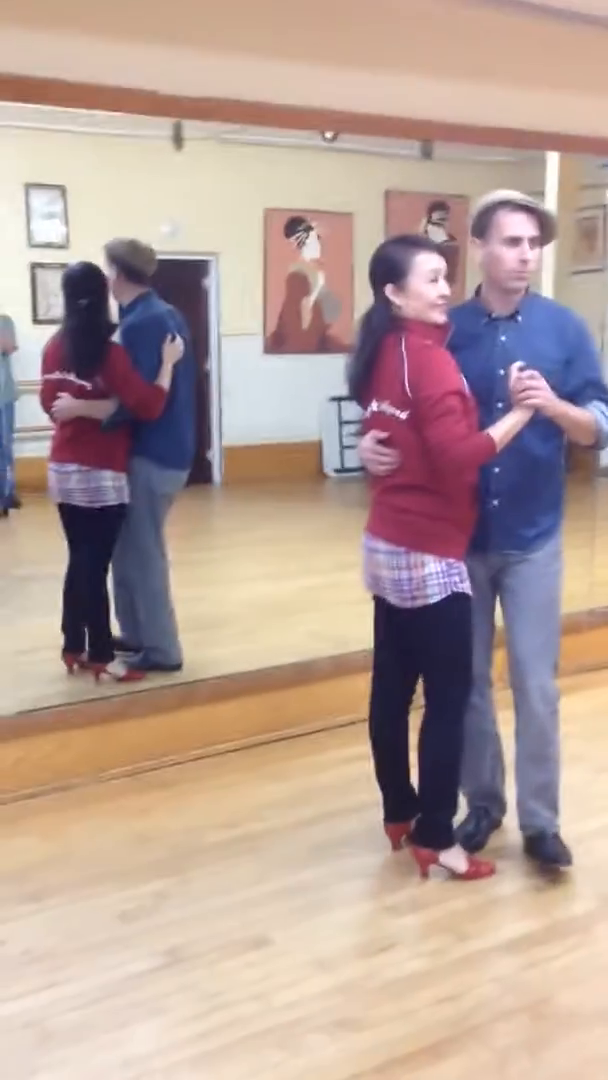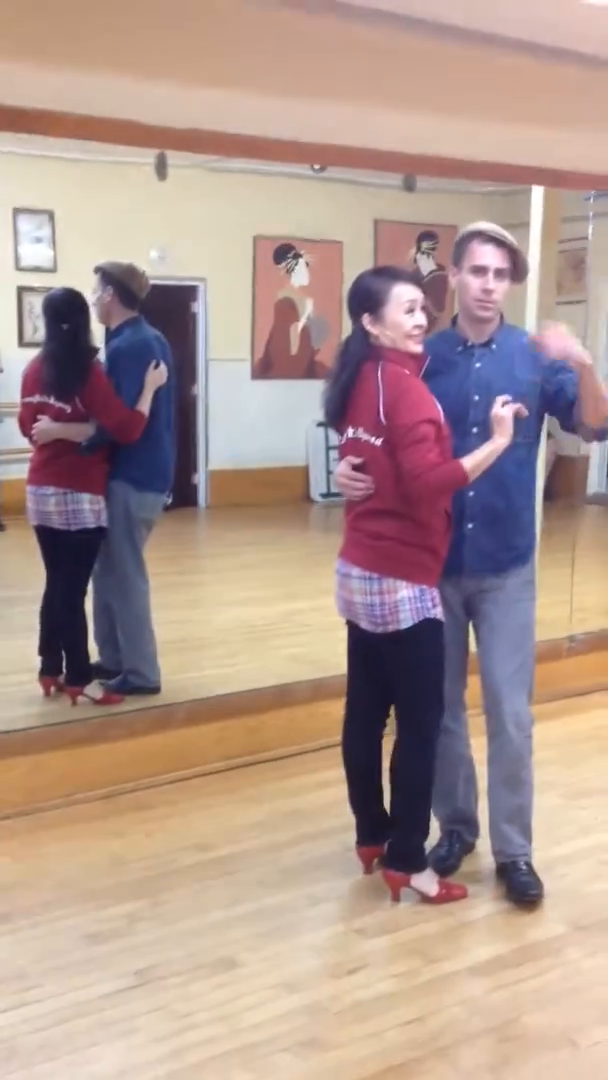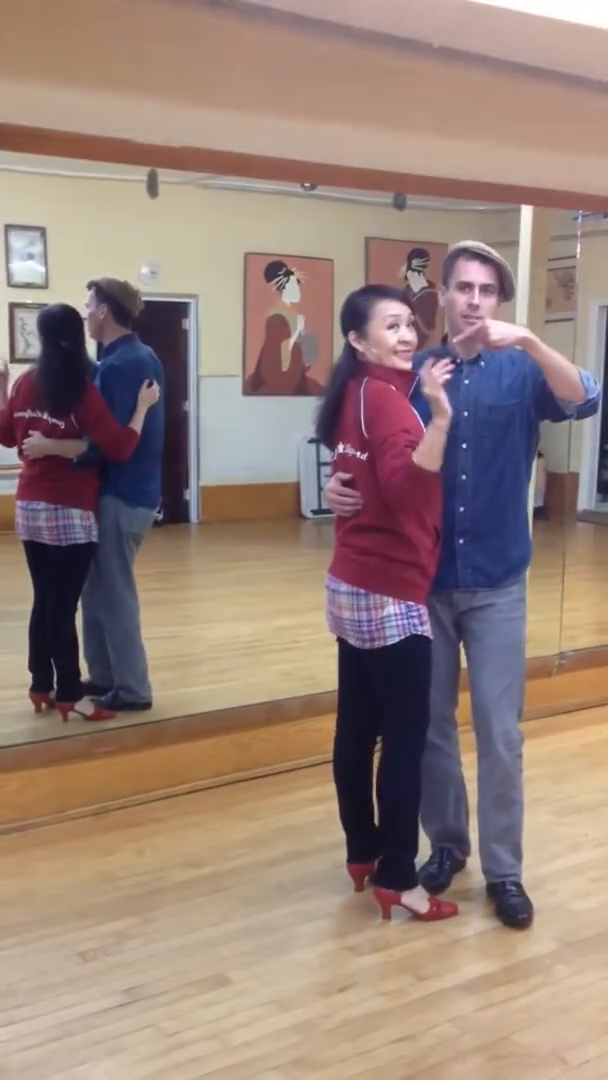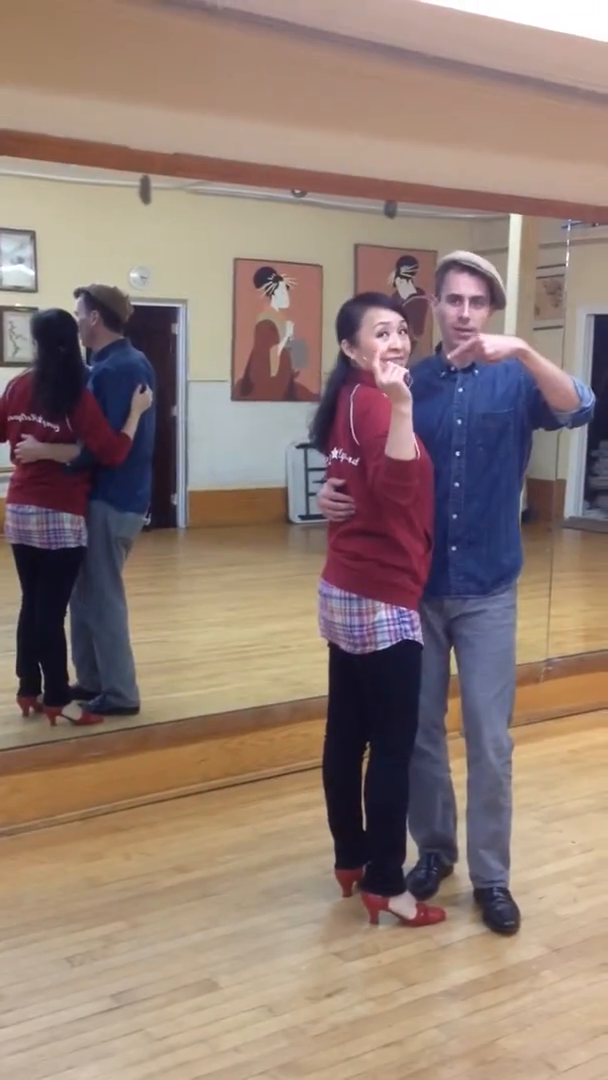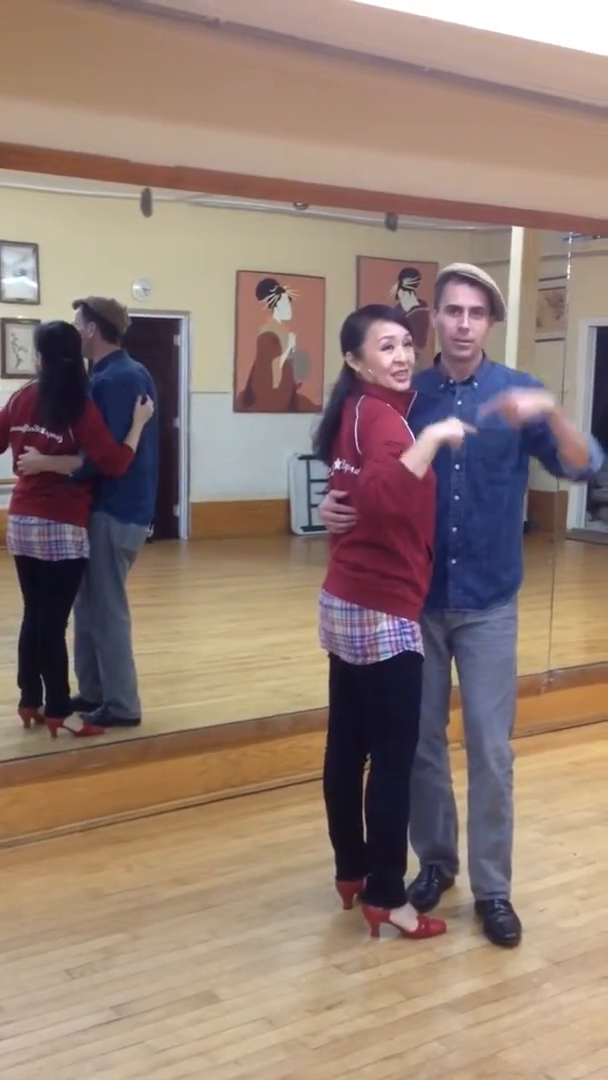
dt=0.5s
person 1, frame 1
right shoulder: (446, 330)
right wrist: (375, 442)
left hip: (533, 537)
left knee: (535, 684)
right knee: (465, 680)
left ankle: (540, 821)
right ankle: (482, 802)
person 1, frame 2
left shoulder: (536, 356)
right shoulder: (421, 359)
right wrist: (350, 470)
left hip: (507, 566)
left knee: (509, 712)
right knee: (439, 706)
left ankle: (514, 849)
right ankle: (456, 826)
person 1, frame 3
left shoulder: (521, 372)
right shoulder: (412, 375)
left elbow: (582, 401)
left wrist: (526, 340)
right wrist: (342, 488)
left hip: (497, 582)
right hip: (423, 580)
left knee: (500, 731)
right knee: (430, 724)
left ankle: (504, 869)
right ankle: (446, 843)
person 1, frame 4
left shoulder: (514, 383)
right shoulder: (406, 384)
left elbow: (576, 409)
left wrist: (520, 350)
right wrist: (335, 494)
left hip: (488, 589)
right hip: (415, 586)
left knee: (490, 737)
right knee: (420, 729)
left ankle: (491, 874)
right ankle: (434, 848)
person 1, frame 5
left shoulder: (517, 395)
right shoulder: (404, 396)
left wrist: (549, 412)
right wrist: (335, 503)
left hip: (489, 601)
right hip: (414, 599)
left knee: (491, 749)
right knee: (420, 742)
left ankle: (492, 886)
right ankle: (435, 861)
person 2, frame 1
left shoulder: (382, 353)
right shoulder: (428, 357)
right elbow: (458, 456)
right wrist: (520, 412)
left hip: (387, 543)
right hip: (429, 553)
left knee: (392, 685)
right knee: (449, 696)
left ankle: (398, 813)
right ankle: (434, 837)
person 2, frame 2
left shoulder: (359, 381)
right shoulder: (403, 385)
right elbow: (429, 482)
right wrist: (499, 441)
left hip: (359, 570)
right hip: (401, 578)
left knee: (367, 710)
right knee: (421, 719)
left ankle: (372, 836)
right ankle: (406, 860)
person 2, frame 3
left shoulder: (354, 393)
right shoulder: (385, 398)
right elbow: (406, 489)
right wrist: (440, 418)
left hip: (351, 585)
right hip: (389, 593)
left knee: (357, 727)
right knee: (405, 738)
left ankle: (363, 853)
right ankle: (396, 878)
person 2, frame 4
left shoulder: (349, 400)
right shoulder: (374, 403)
right elbow: (397, 489)
right wrist: (402, 407)
left hip: (344, 591)
right hip: (381, 599)
left knee: (347, 733)
right knee: (393, 744)
left ankle: (350, 859)
right ankle: (384, 884)
person 2, frame 5
left shoulder: (352, 413)
right shoulder: (379, 415)
right elbow: (392, 498)
right wrist: (432, 436)
left hip: (346, 601)
right hip: (382, 610)
left knee: (347, 744)
right knee: (393, 755)
left ankle: (351, 870)
right ankle: (384, 896)
person 3, frame 1
left shoulder: (140, 323)
right shoulder: (163, 314)
left wrist: (79, 408)
right wrist: (87, 402)
left hip: (152, 453)
right hip: (167, 447)
left knee: (142, 552)
right knee: (132, 546)
left ankle: (161, 649)
right ankle: (137, 633)
person 3, frame 2
left shoulder: (127, 347)
right shoulder: (147, 339)
left wrist: (59, 430)
left hip: (132, 476)
right hip: (142, 471)
left knee: (123, 575)
right knee: (111, 571)
left ankle: (140, 673)
right ankle: (114, 659)
person 3, frame 3
left shoulder: (122, 365)
right shoulder: (136, 357)
left wrist: (51, 447)
left hip: (122, 493)
right hip: (125, 488)
left knee: (113, 592)
right knee: (99, 588)
left ankle: (132, 689)
right ankle: (104, 677)
person 3, frame 4
left shoulder: (116, 369)
right shoulder: (123, 363)
left wrist: (42, 450)
left hip: (112, 498)
right hip: (110, 493)
left knee: (102, 597)
right knee: (87, 592)
left ankle: (119, 694)
right ankle: (91, 680)
person 3, frame 5
left shoulder: (115, 380)
right shoulder: (122, 374)
left wrist: (44, 463)
left hip: (115, 509)
right hip: (113, 504)
left knee: (105, 608)
right knee: (91, 603)
left ankle: (121, 705)
right ankle: (93, 692)
person 4, frame 1
left shoulder: (54, 347)
right shoulder: (108, 353)
right elbow: (149, 406)
right wrist: (169, 362)
left hip: (62, 470)
right hip: (101, 475)
left knee: (79, 561)
right knee: (96, 565)
left ankle: (74, 646)
right ankle: (99, 654)
person 4, frame 2
left shoulder: (35, 369)
right shoulder: (88, 375)
right elbow: (127, 430)
right wrist: (150, 387)
left hip: (40, 491)
right hip: (79, 497)
left knee: (56, 584)
right knee: (73, 589)
left ankle: (50, 669)
right ankle: (78, 678)
person 4, frame 3
right shoulder: (82, 391)
right elbow: (120, 448)
right wrist: (143, 406)
right hip: (70, 512)
left knee: (44, 600)
right knee: (63, 605)
left ankle: (41, 686)
right ankle: (69, 694)
person 4, frame 4
right shoulder: (77, 397)
right elbow: (112, 453)
right wrist: (137, 411)
right hip: (60, 517)
right knee: (52, 610)
right ankle: (56, 699)
person 4, frame 5
right shoulder: (80, 407)
right elbow: (115, 464)
right wrist: (139, 422)
right hip: (62, 528)
right knee: (54, 620)
right ankle: (57, 710)
